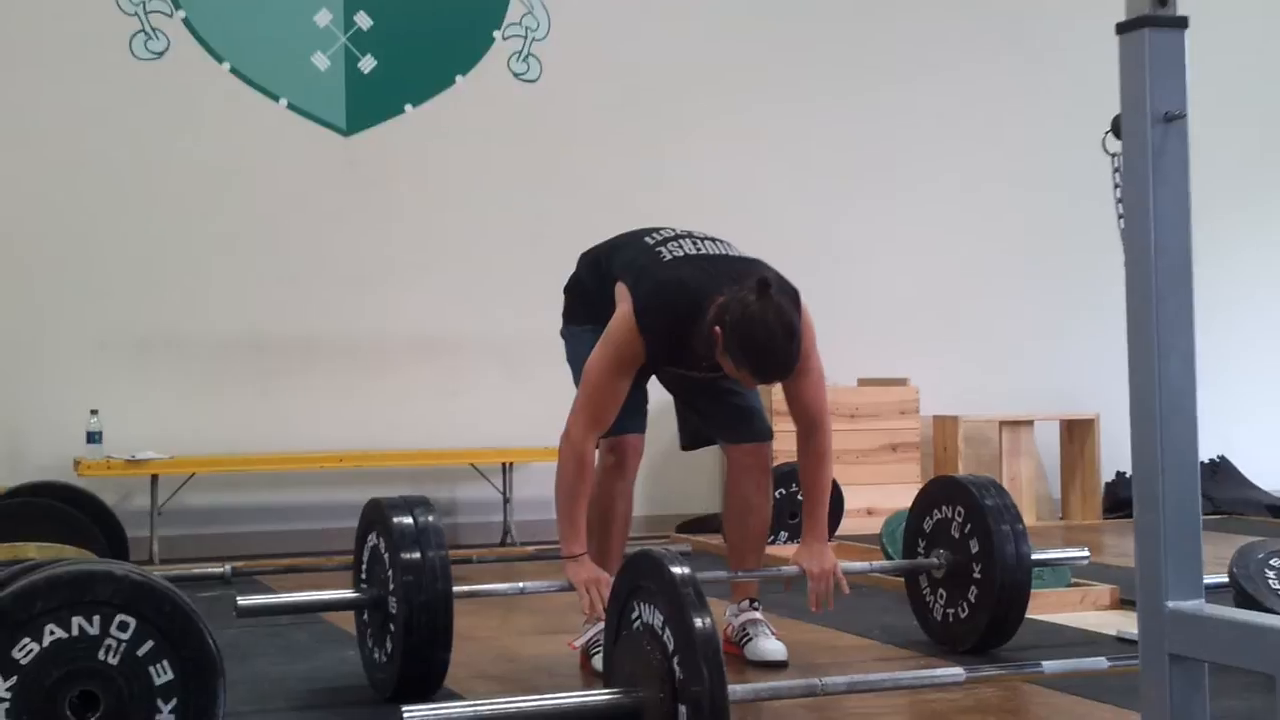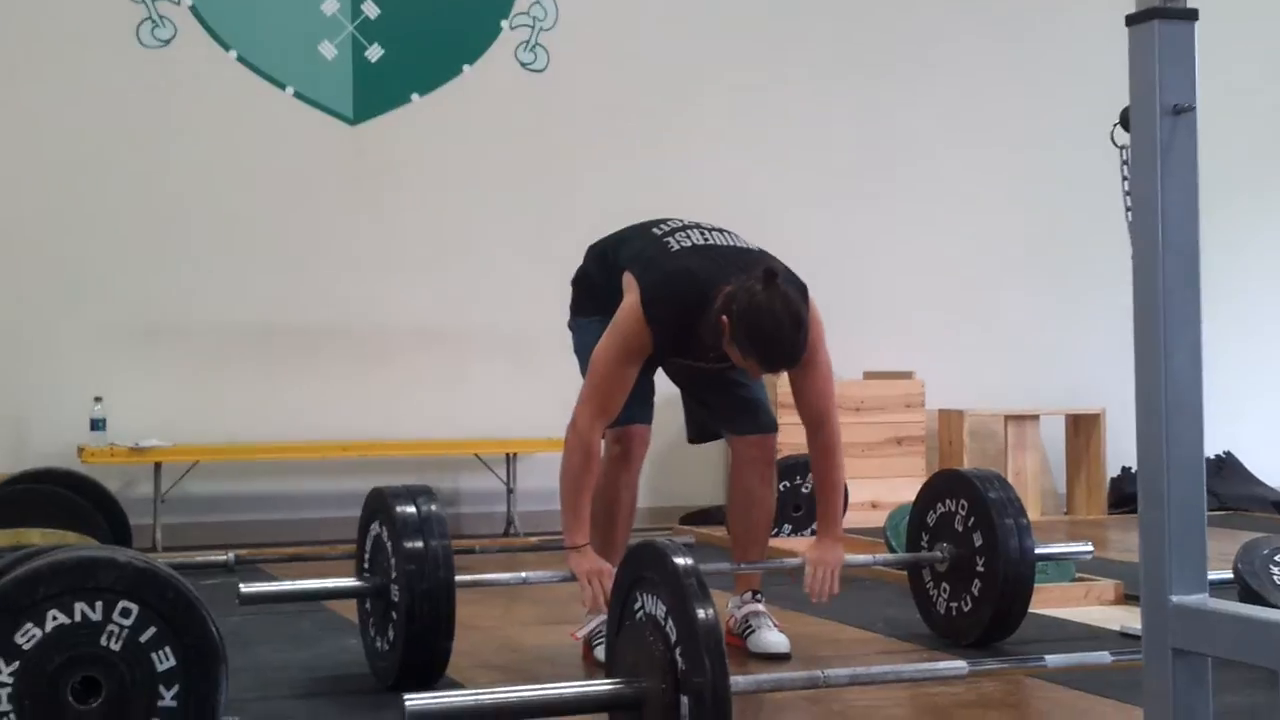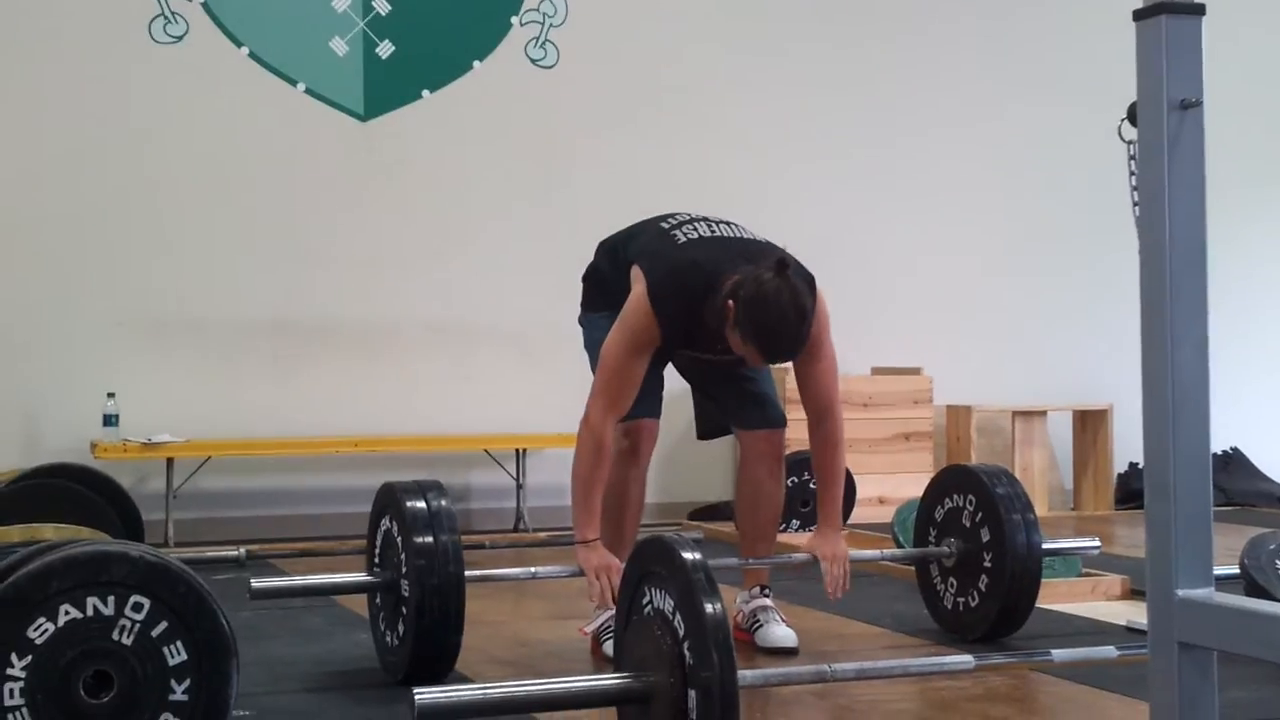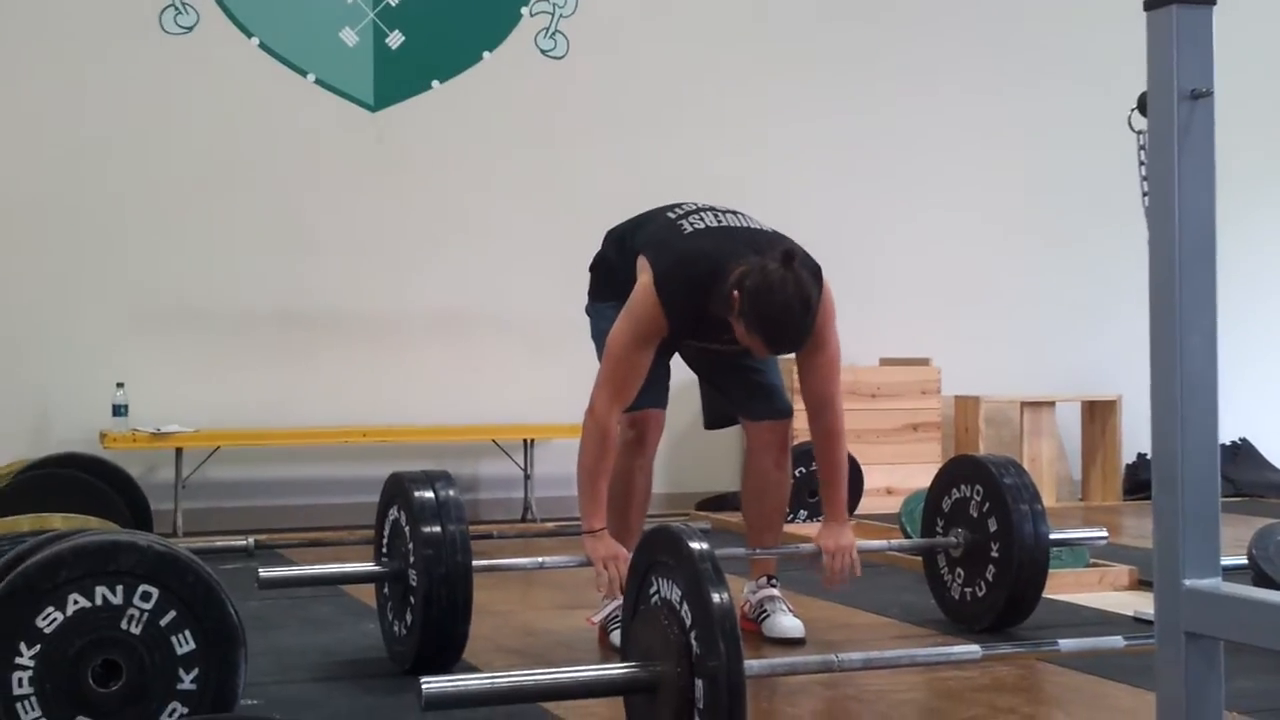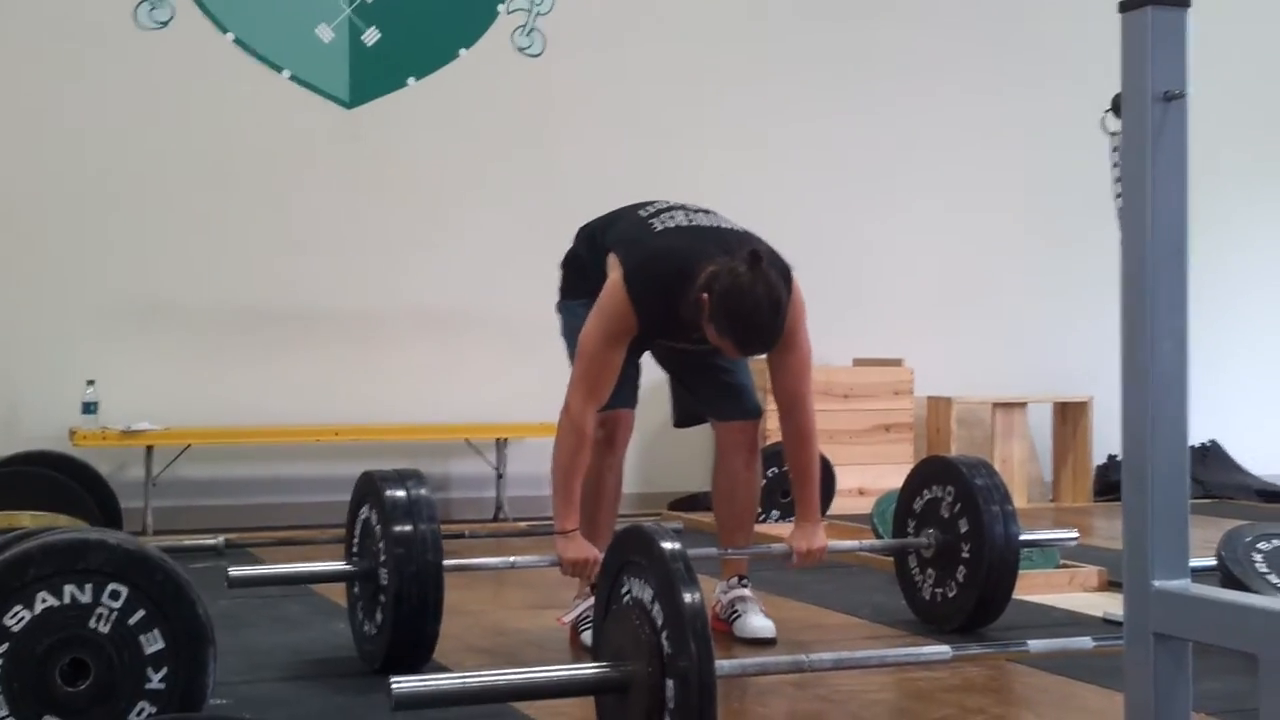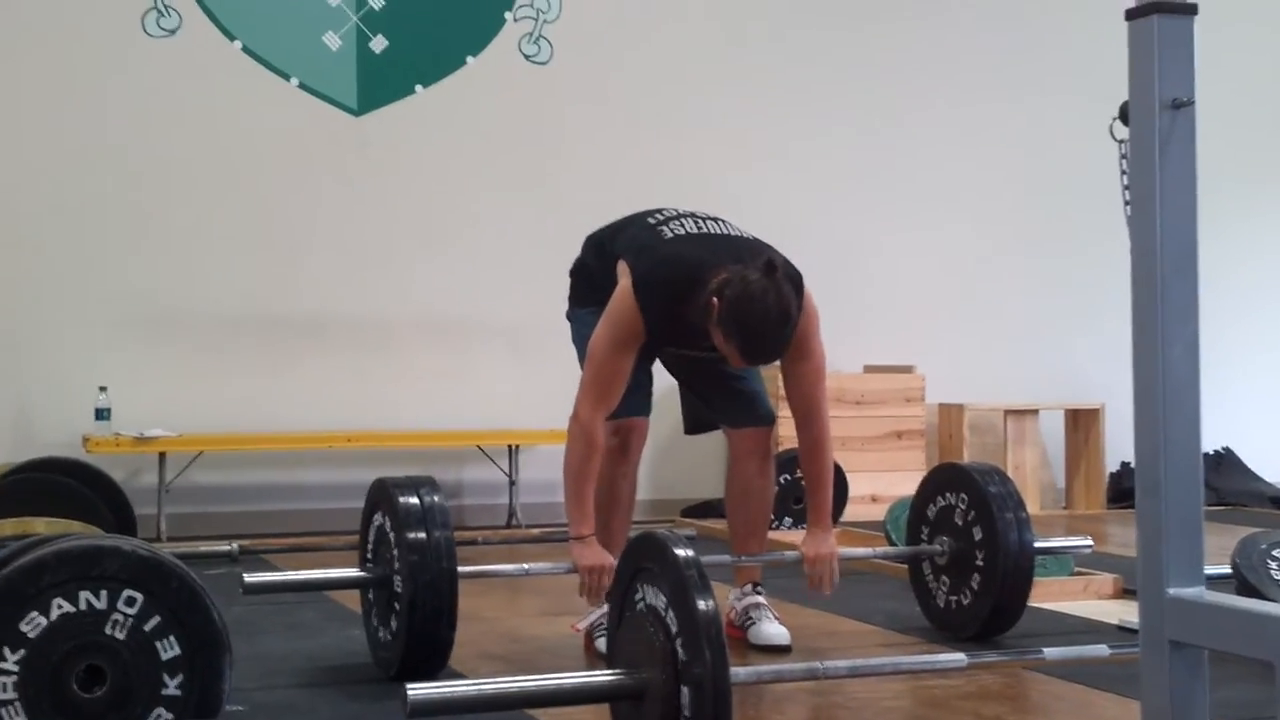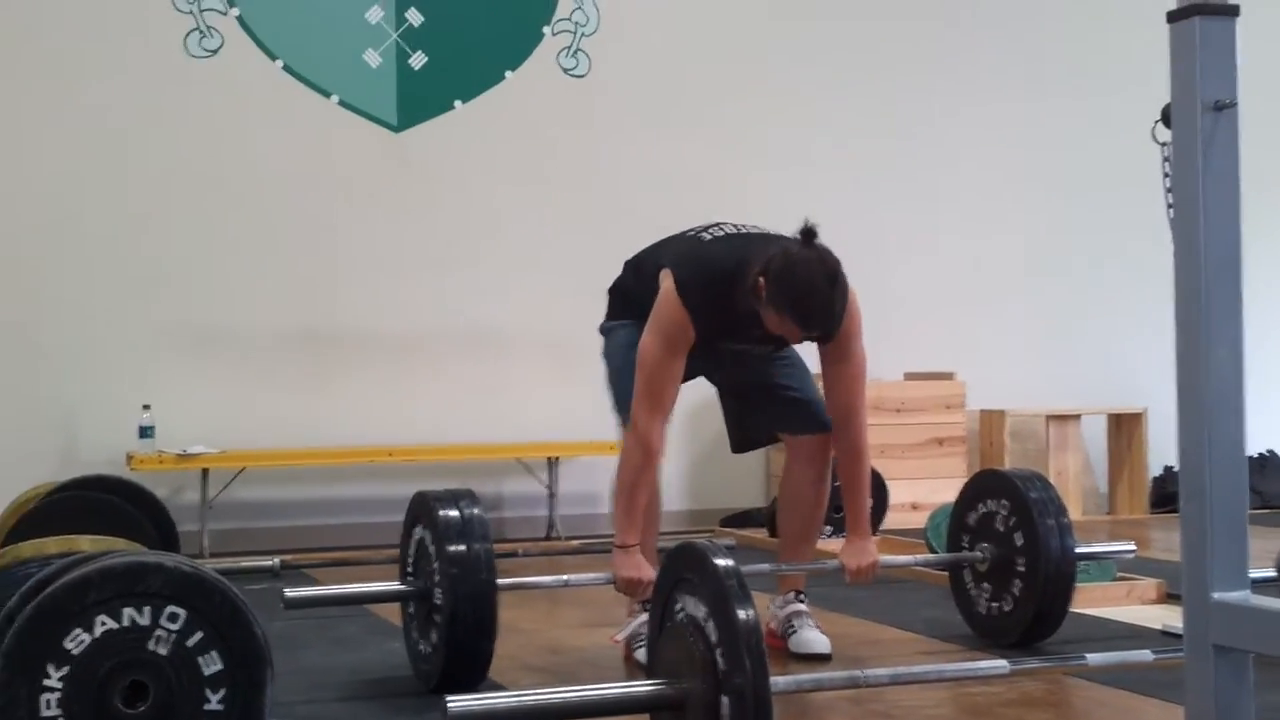
dt=0.3s
person 1, frame 1
left shoulder: (786, 317)
right shoulder: (637, 318)
left elbow: (814, 428)
right elbow: (579, 434)
left wrist: (815, 540)
right wrist: (575, 555)
left hip: (701, 313)
right hip: (598, 308)
left knee: (754, 448)
right knee: (621, 447)
left ankle: (744, 614)
right ankle: (602, 623)
person 1, frame 2
left shoulder: (795, 311)
right shoulder: (645, 308)
left elbow: (822, 425)
right elbow: (586, 426)
left wrist: (829, 536)
right wrist: (579, 546)
left hip: (705, 315)
right hip: (607, 300)
left knee: (759, 442)
right knee: (628, 439)
left ankle: (747, 606)
right ankle: (605, 614)
person 1, frame 3
left shoulder: (802, 303)
right shoulder: (654, 299)
left elbow: (825, 418)
right elbow: (599, 419)
left wrist: (830, 529)
right wrist: (588, 540)
left hip: (713, 315)
right hip: (616, 296)
left knee: (767, 436)
right knee: (636, 433)
left ankle: (755, 601)
right ankle: (613, 609)
person 1, frame 4
left shoulder: (809, 293)
right shoulder: (658, 289)
left elbow: (825, 409)
right elbow: (605, 410)
left wrist: (836, 520)
right wrist: (595, 530)
left hip: (719, 307)
right hip: (624, 285)
left knee: (774, 426)
right knee: (642, 423)
left ankle: (762, 591)
right ankle: (620, 599)
person 1, frame 5
left shoulder: (778, 292)
right shoulder: (628, 287)
left elbow: (796, 410)
right elbow: (580, 408)
left wrist: (809, 520)
right wrist: (567, 531)
left hip: (690, 292)
right hip: (593, 283)
left knee: (743, 426)
right knee: (611, 423)
left ankle: (734, 591)
right ankle: (592, 599)
person 1, frame 6
left shoulder: (792, 304)
right shoulder: (636, 293)
left elbow: (812, 419)
right elbow: (590, 415)
left wrist: (820, 527)
right wrist: (582, 537)
left hip: (697, 314)
right hip: (602, 291)
left knee: (756, 432)
right knee: (625, 431)
left ankle: (747, 598)
right ankle: (606, 606)
person 1, frame 7
left shoulder: (836, 300)
right shoulder: (686, 291)
left elbow: (849, 423)
right elbow: (646, 424)
left wrist: (859, 534)
right wrist: (628, 547)
left hip: (746, 338)
right hip: (641, 314)
left knee: (814, 437)
right knee: (648, 436)
left ankle: (789, 606)
right ankle: (644, 614)
